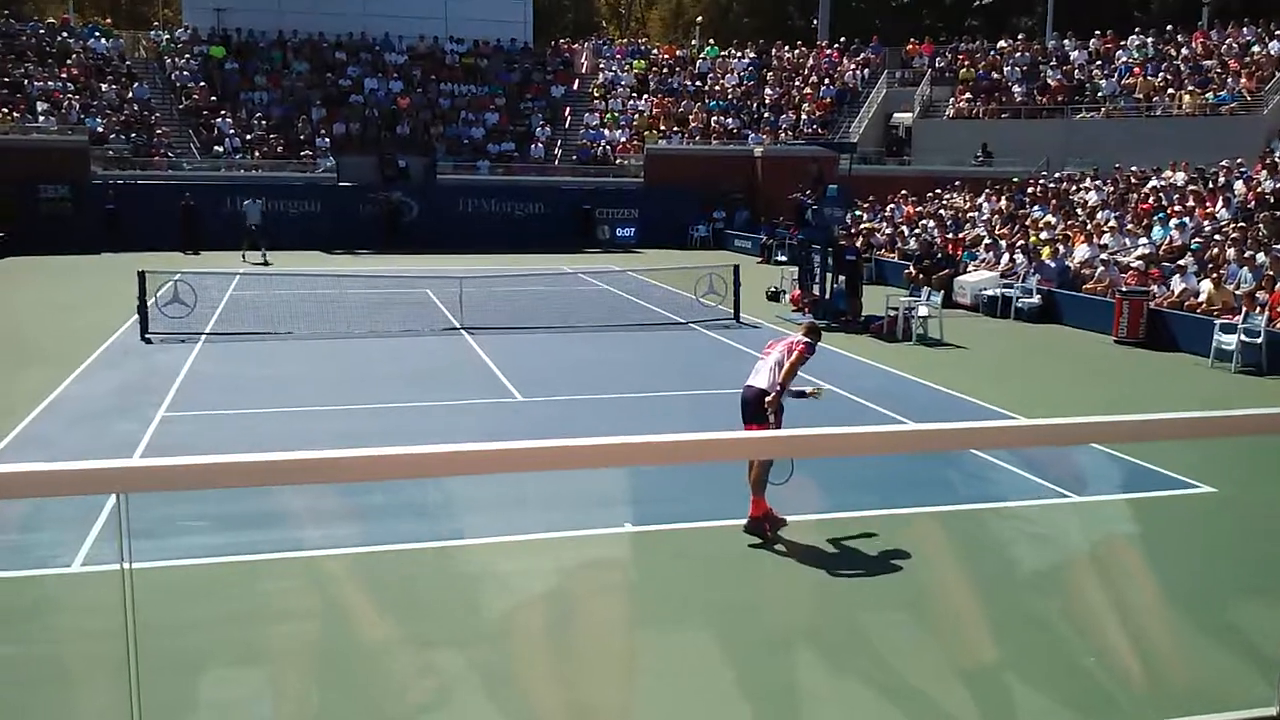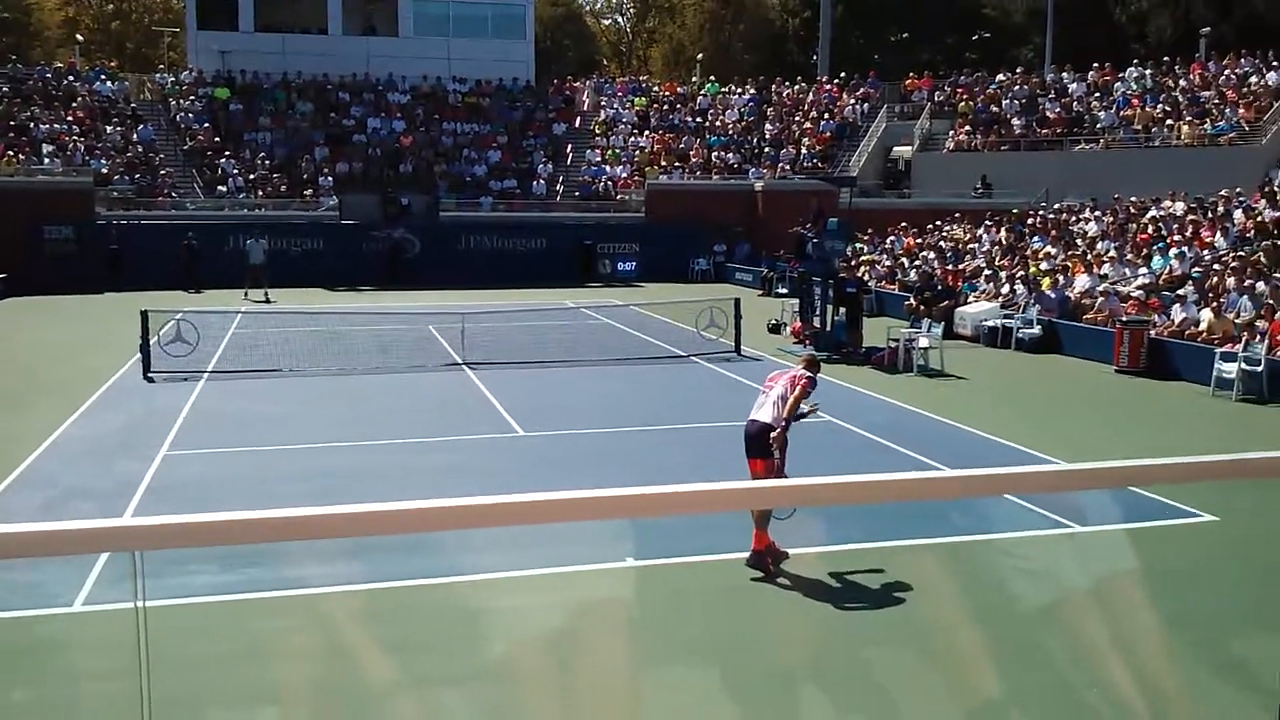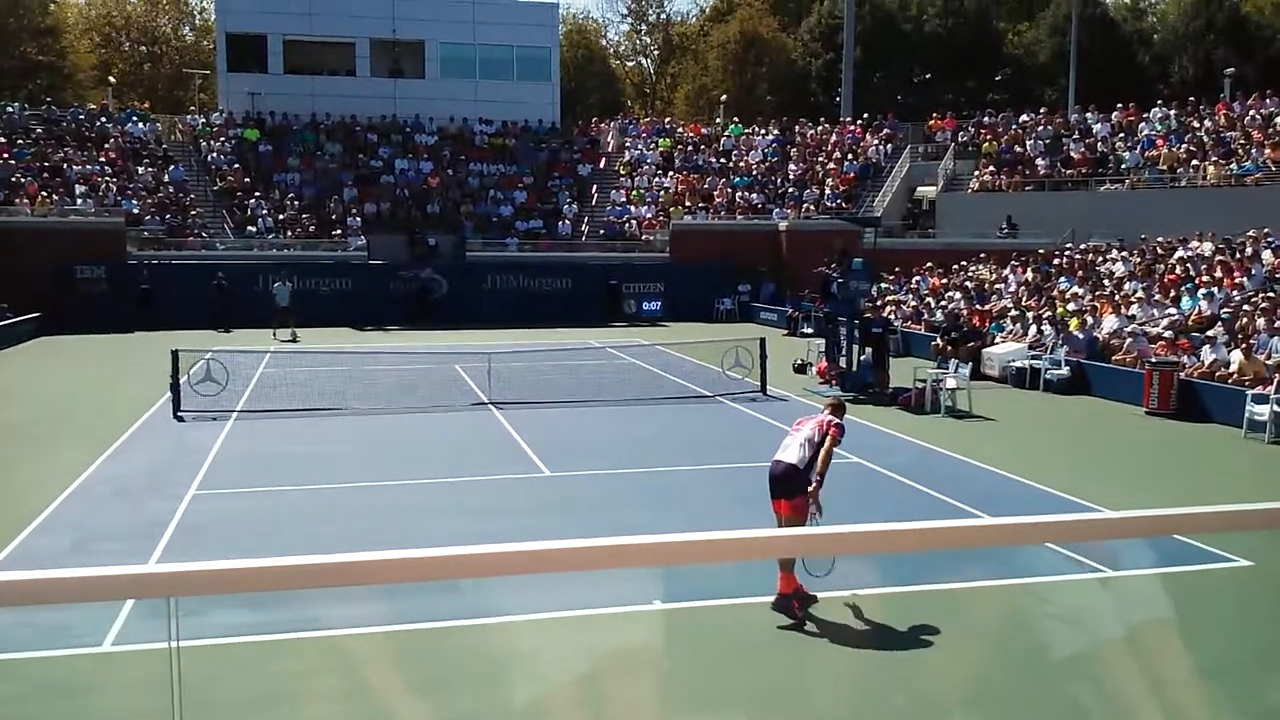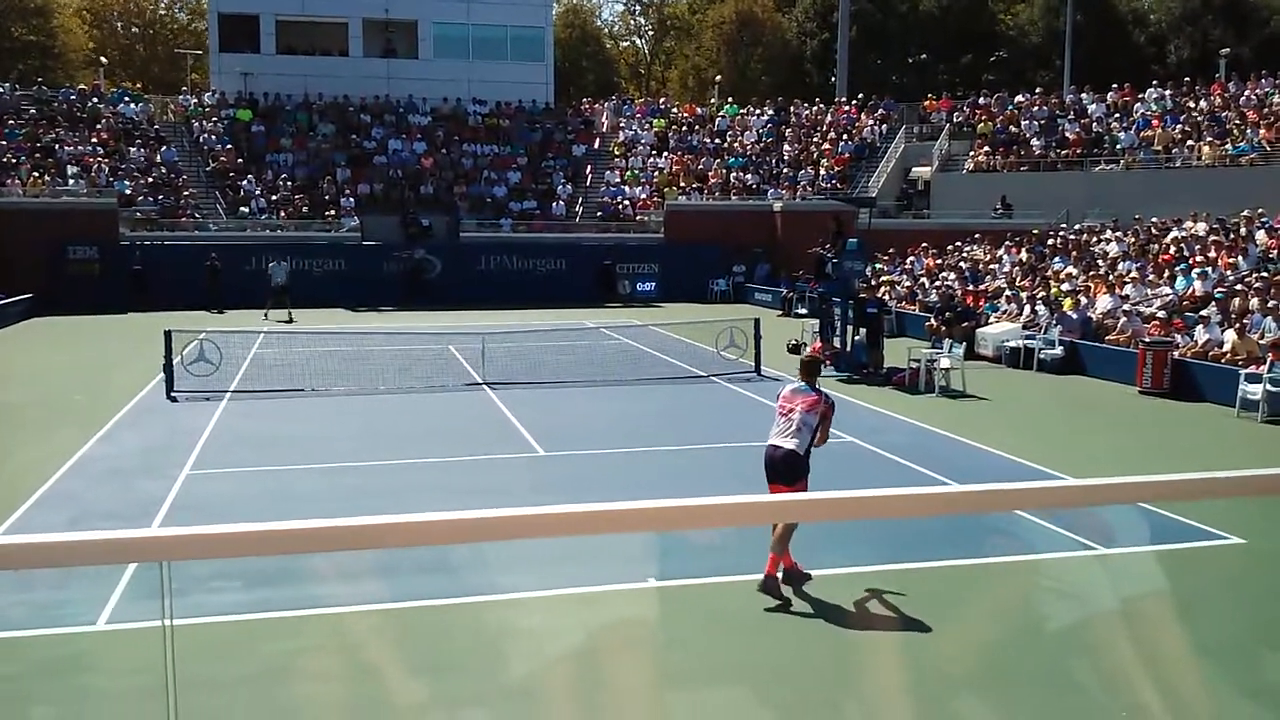
dt=1s
person 1, frame 1
left shoulder: (778, 342)
right shoulder: (806, 343)
right elbow: (791, 365)
left wrist: (803, 394)
right wrist: (777, 394)
left hip: (749, 392)
right hip: (764, 397)
right knee: (765, 458)
left ankle: (762, 511)
right ankle: (755, 518)
person 1, frame 2
left shoulder: (776, 375)
right shoulder: (808, 377)
right elbow: (794, 399)
left wrist: (802, 414)
right wrist: (783, 429)
left hip: (752, 427)
right hip: (769, 431)
left ankle: (765, 545)
right ankle: (758, 551)
person 1, frame 3
left shoulder: (804, 420)
right shoulder: (836, 424)
right elbow: (825, 451)
left wrist: (812, 497)
right wrist: (818, 483)
left hip: (776, 468)
right hip: (793, 473)
left ankle: (793, 589)
right ankle: (783, 595)
person 1, frame 4
left shoulder: (785, 390)
right shoulder: (825, 401)
right elbow: (822, 438)
right wrist: (815, 441)
left hip: (772, 451)
right hip: (793, 457)
right knee: (790, 518)
left ankle: (789, 567)
right ankle: (770, 576)
